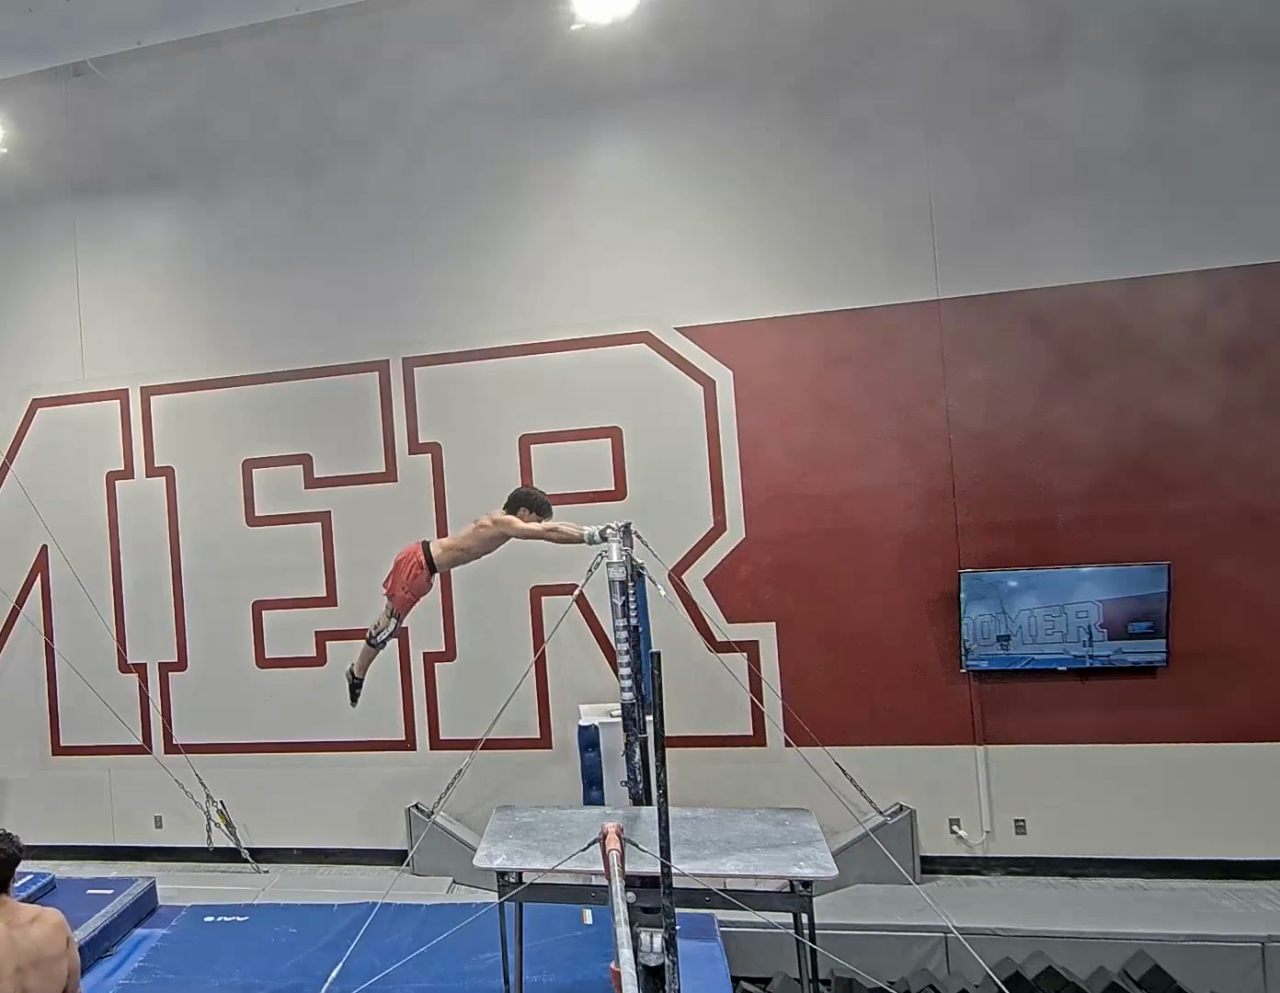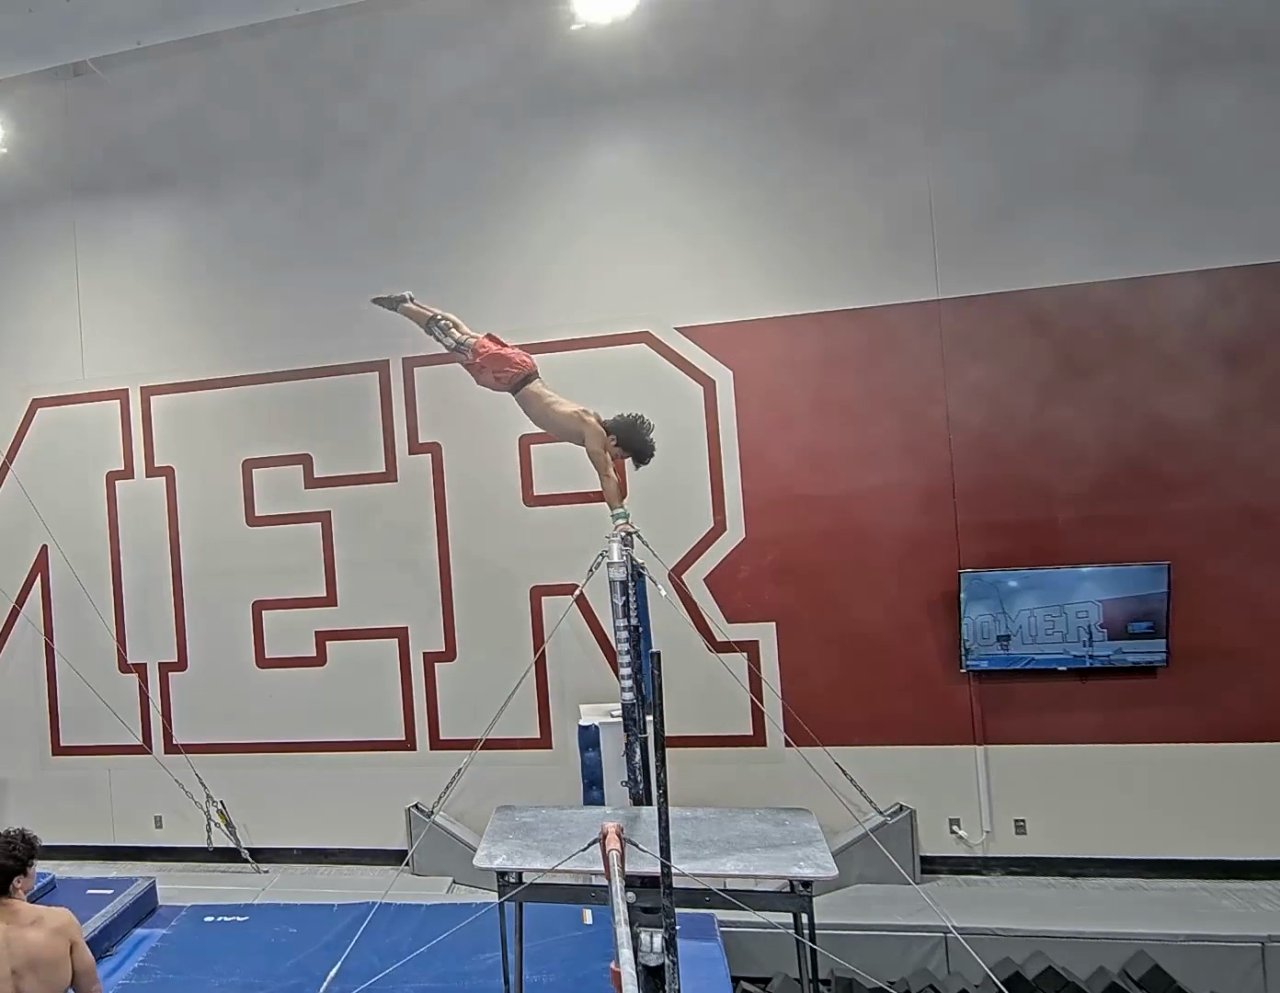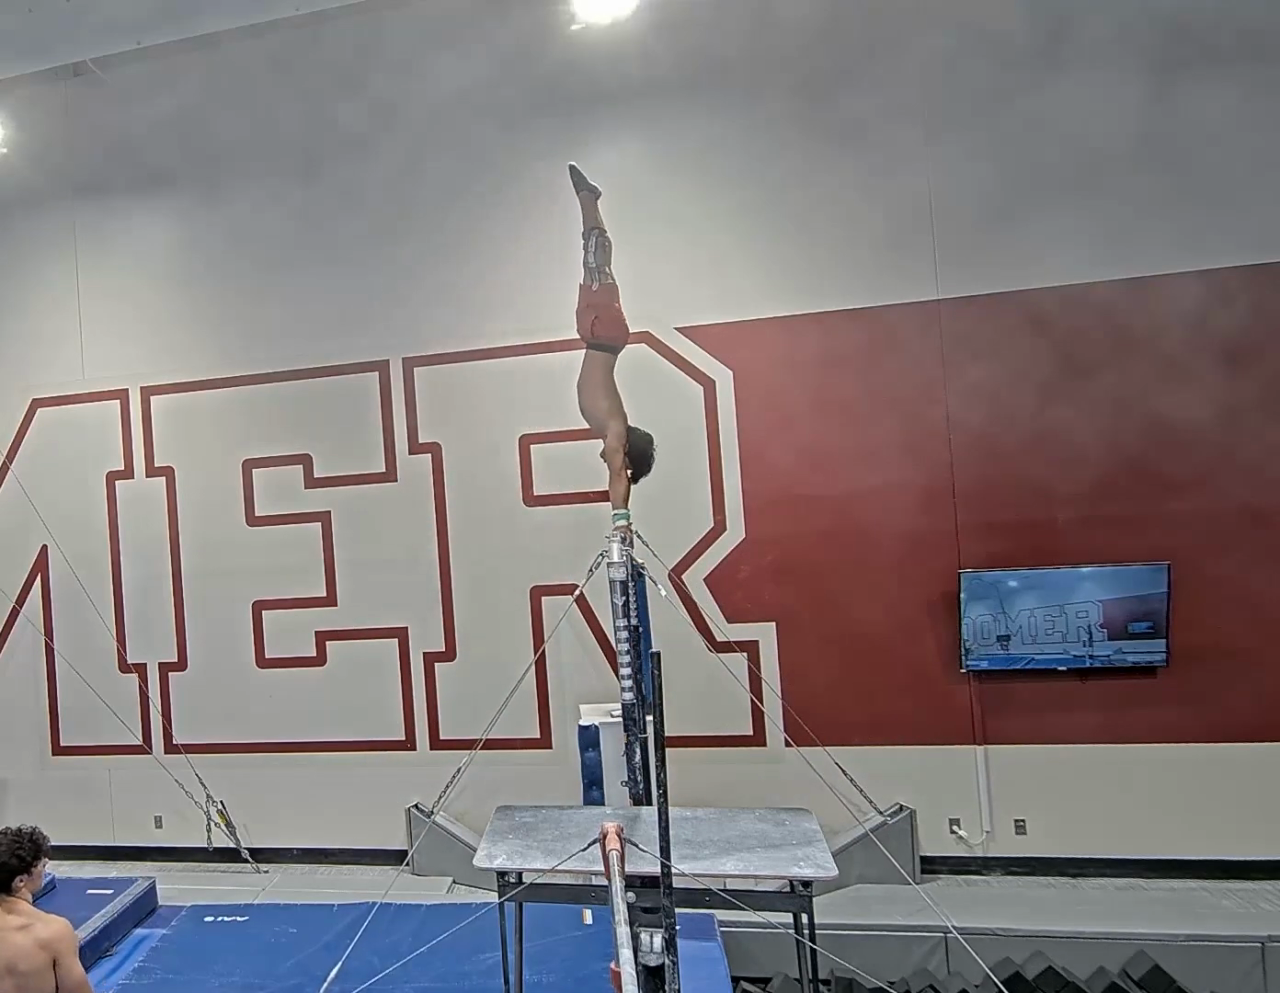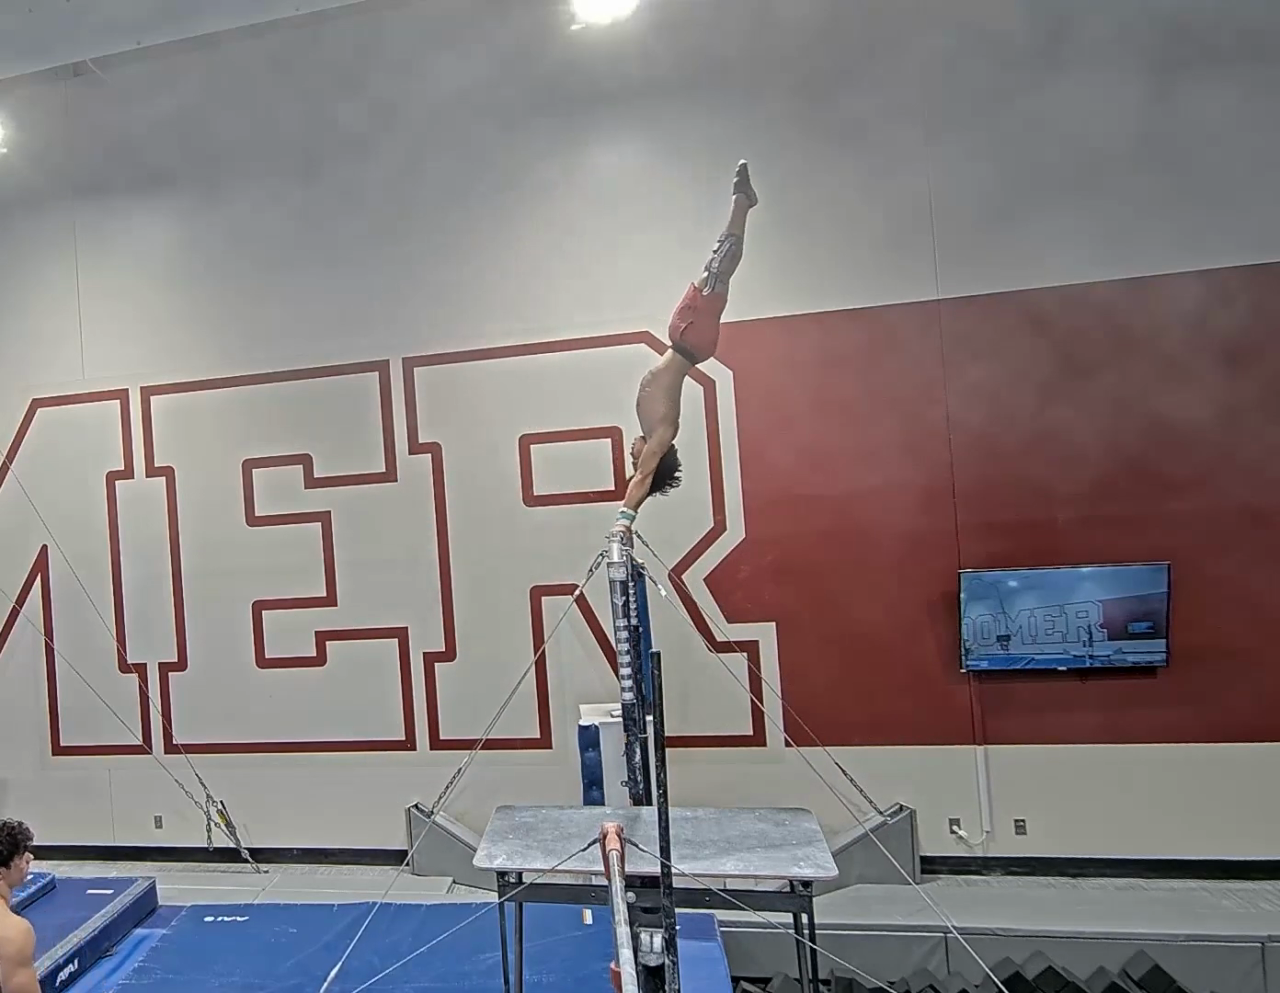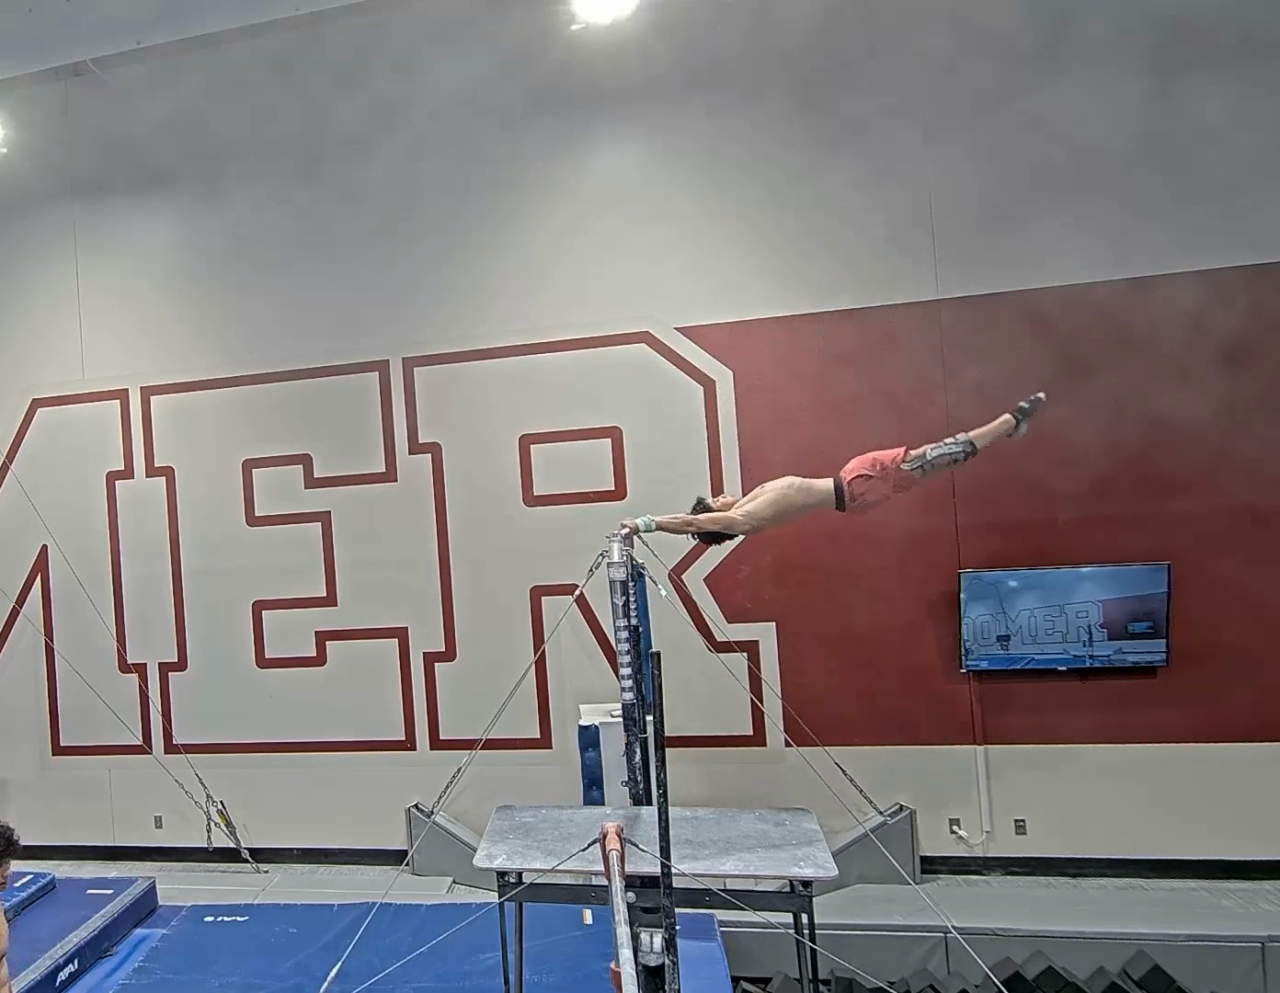
dt=0.4s
person 1, frame 1
left shoulder: (501, 520)
right shoulder: (504, 524)
left elbow: (544, 528)
right elbow: (546, 532)
left wrist: (592, 533)
right wrist: (592, 534)
left hip: (422, 558)
right hip: (420, 563)
left knee: (389, 622)
right knee: (390, 623)
left ankle: (359, 670)
right ankle: (358, 672)
person 1, frame 2
left shoulder: (595, 428)
right shoulder: (592, 433)
left elbow: (609, 477)
right elbow: (607, 477)
left wrist: (621, 515)
right wrist: (621, 518)
left hip: (518, 371)
right hip: (511, 371)
left knee: (463, 338)
right knee: (456, 340)
left ankle: (407, 303)
right ankle: (403, 304)
person 1, frame 3
right shoulder: (617, 432)
left elbow: (617, 478)
right elbow: (617, 478)
left wrist: (621, 519)
right wrist: (620, 518)
left hip: (603, 338)
right hip: (603, 335)
right knee: (598, 269)
right ankle: (586, 198)
person 1, frame 4
left shoulder: (658, 439)
left elbow: (641, 481)
left wrist: (623, 520)
left hip: (689, 341)
right hip: (687, 341)
left knee: (715, 278)
left ankle: (740, 200)
person 1, frame 5
left shoulder: (741, 516)
right shoulder: (741, 519)
left elbow: (694, 523)
right elbow: (697, 522)
left hip: (852, 484)
right hip: (858, 486)
left knee: (922, 461)
